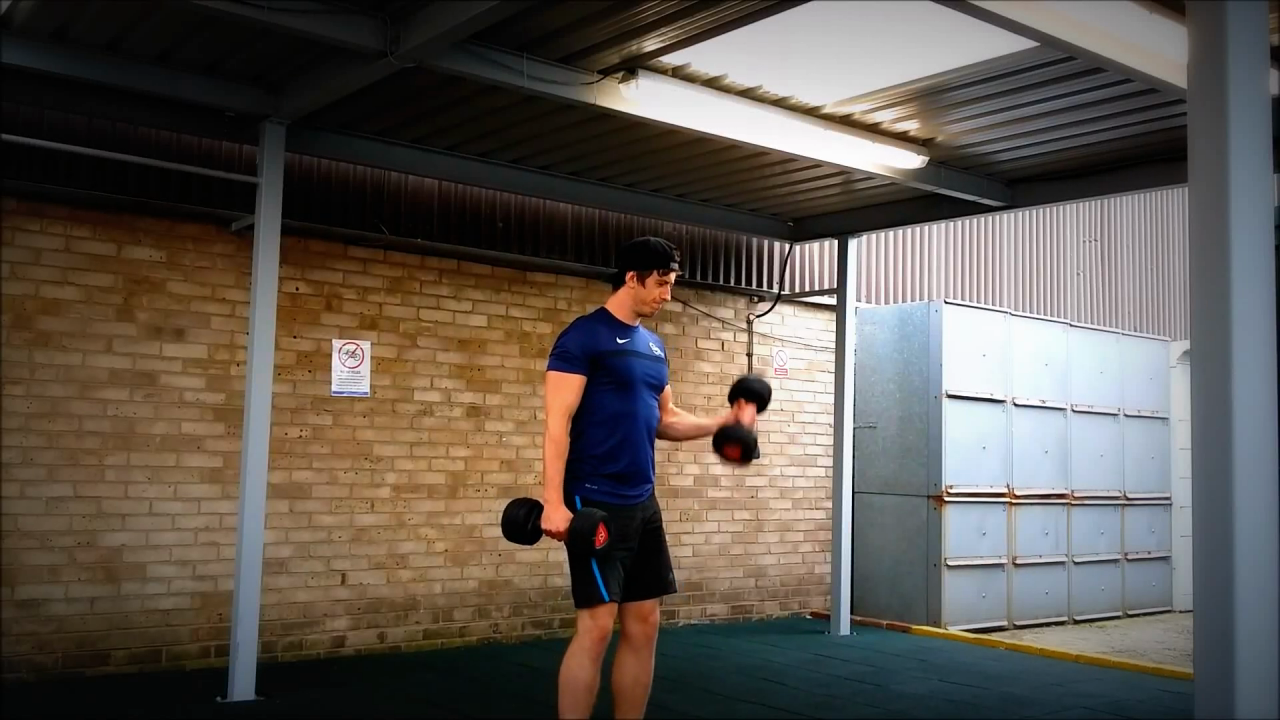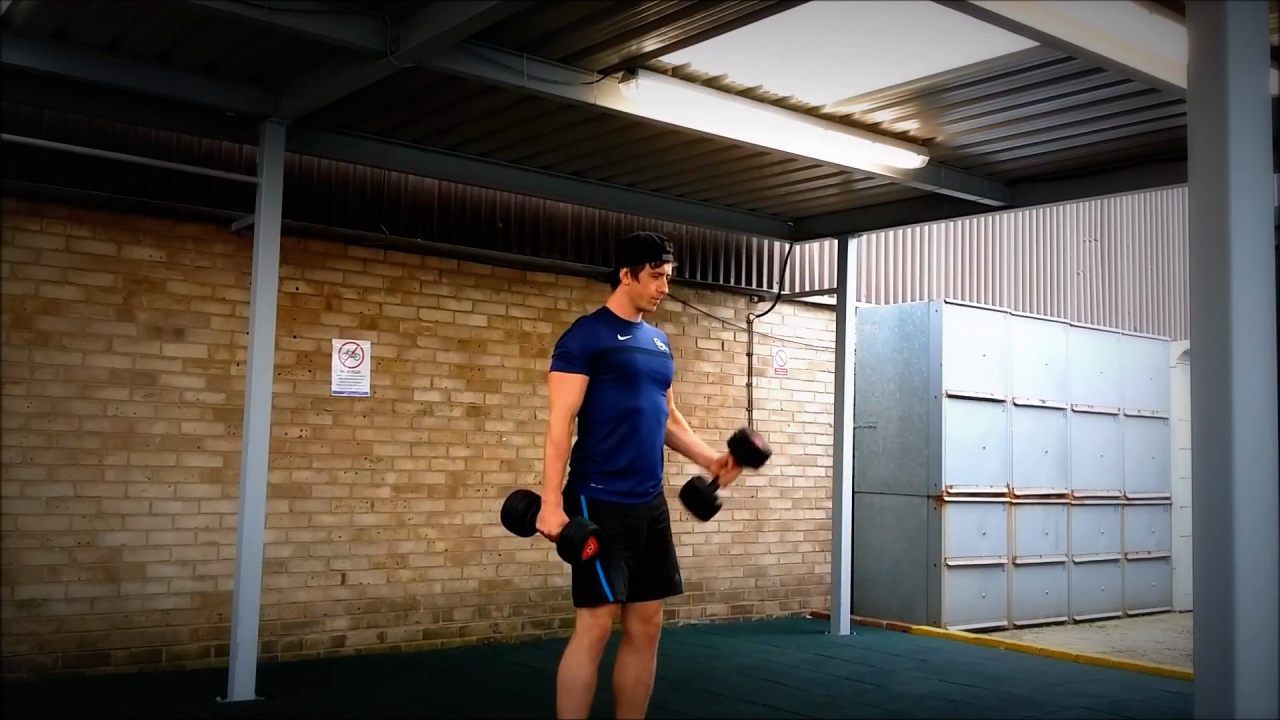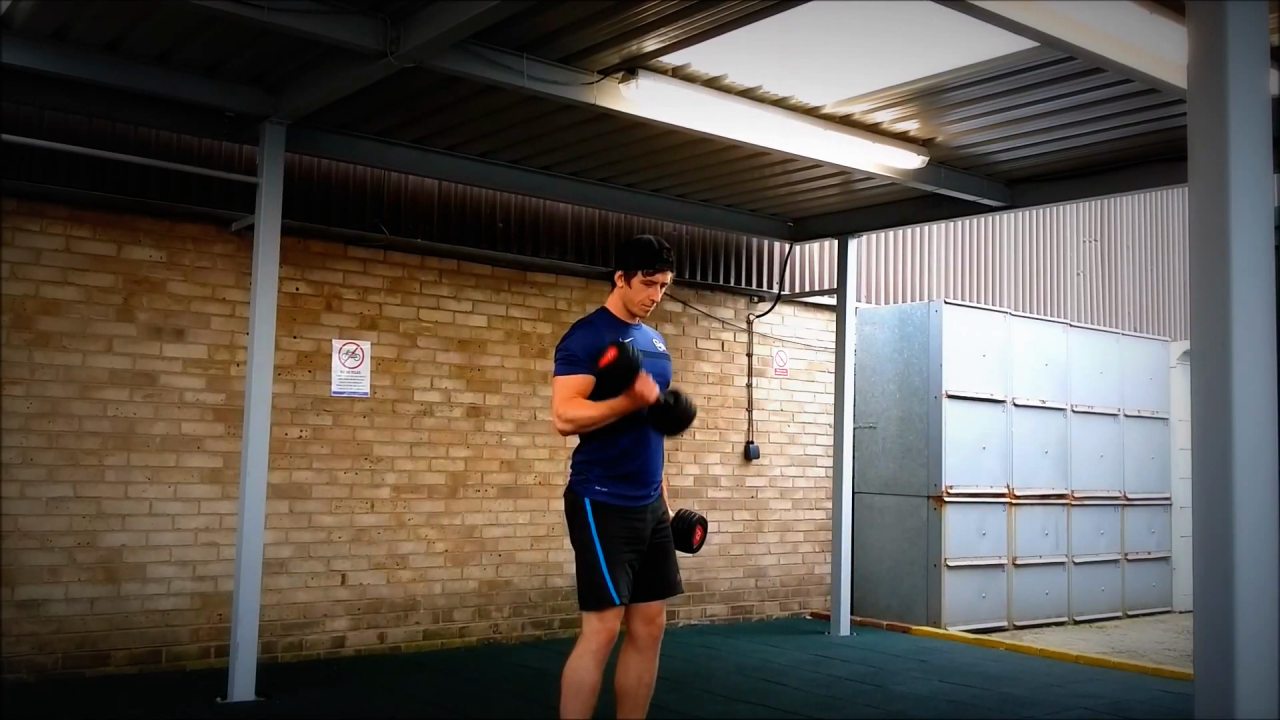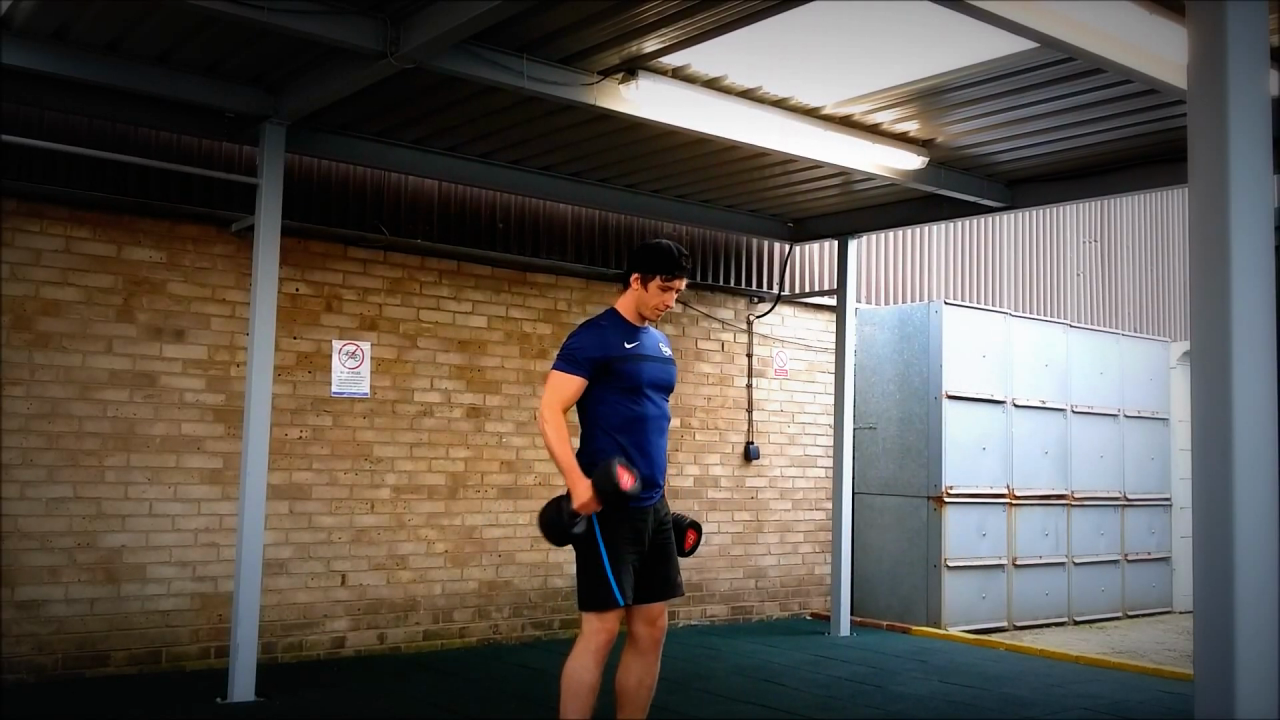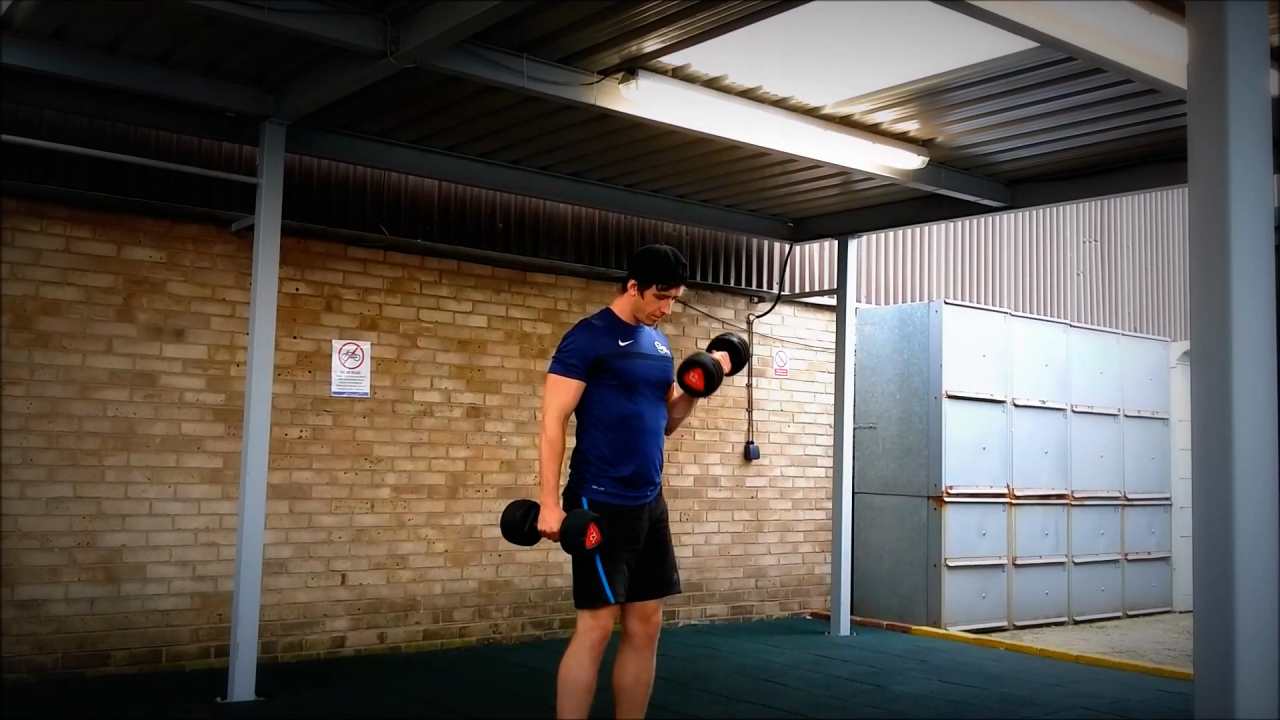
dt=1s
person 1, frame 1
left shoulder: (654, 346)
right shoulder: (583, 336)
right elbow: (557, 422)
left wrist: (720, 423)
right wrist: (554, 501)
left hip: (642, 502)
right hip: (594, 502)
left knee: (643, 626)
right knee: (596, 626)
person 1, frame 2
left shoulder: (658, 342)
right shoulder: (586, 336)
right elbow: (560, 421)
left wrist: (711, 459)
right wrist: (551, 501)
left hip: (650, 501)
right hip: (601, 500)
left knee: (645, 626)
right knee: (595, 625)
person 1, frame 3
left shoulder: (654, 340)
right shoulder: (587, 336)
right elbow: (565, 415)
left wrist: (664, 497)
right wrist: (628, 399)
left hip: (648, 504)
right hip: (602, 502)
left knee: (649, 627)
right knee: (602, 628)
person 1, frame 4
left shoulder: (660, 344)
right shoulder: (595, 337)
right elbow: (551, 412)
right wrist: (577, 481)
left hip: (651, 505)
right hip: (607, 506)
left knee: (650, 629)
right knee: (601, 629)
person 1, frame 5
left shoulder: (658, 343)
right shoulder: (589, 337)
right elbow: (553, 419)
right wrist: (550, 501)
left hip: (649, 502)
right hip: (601, 502)
left knee: (645, 624)
right knee: (597, 625)
